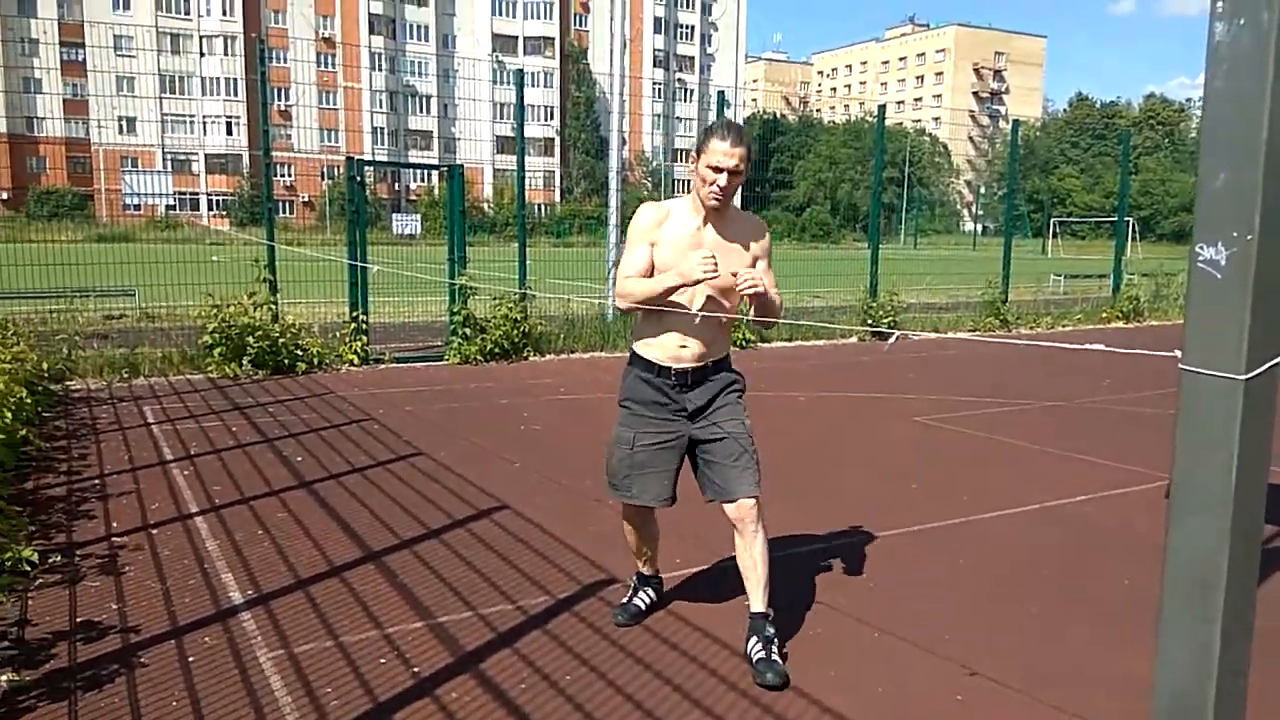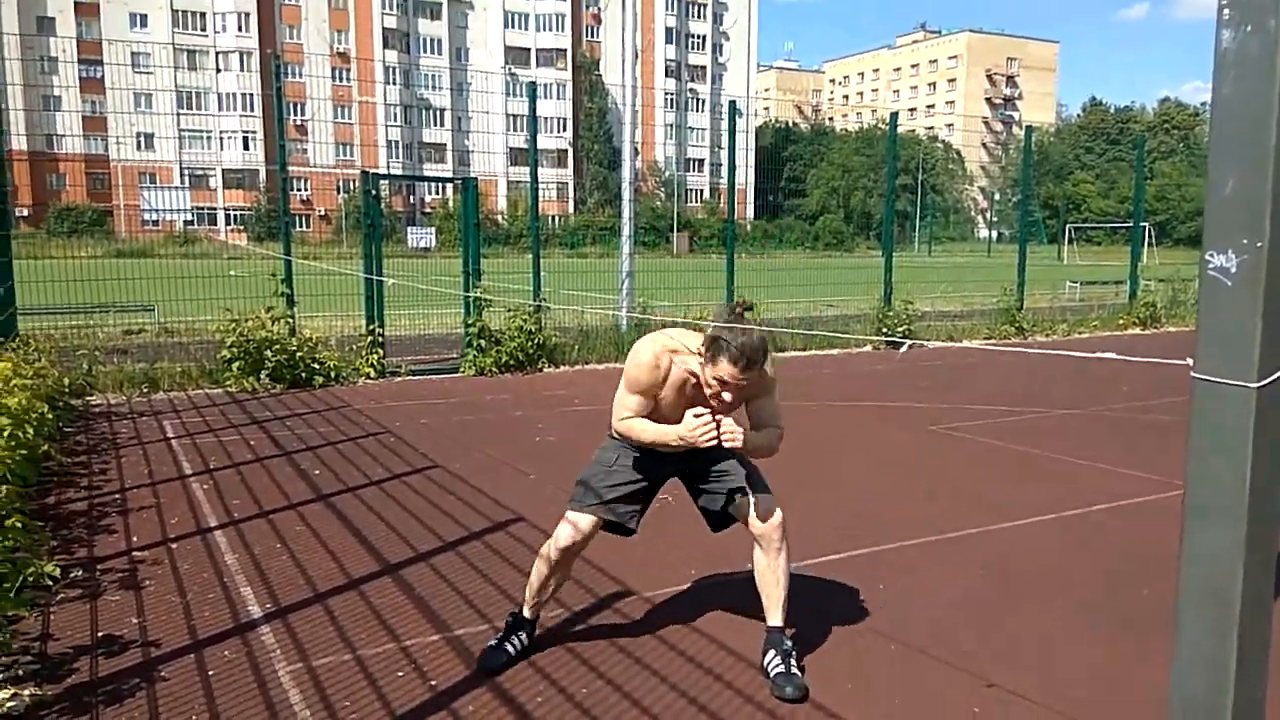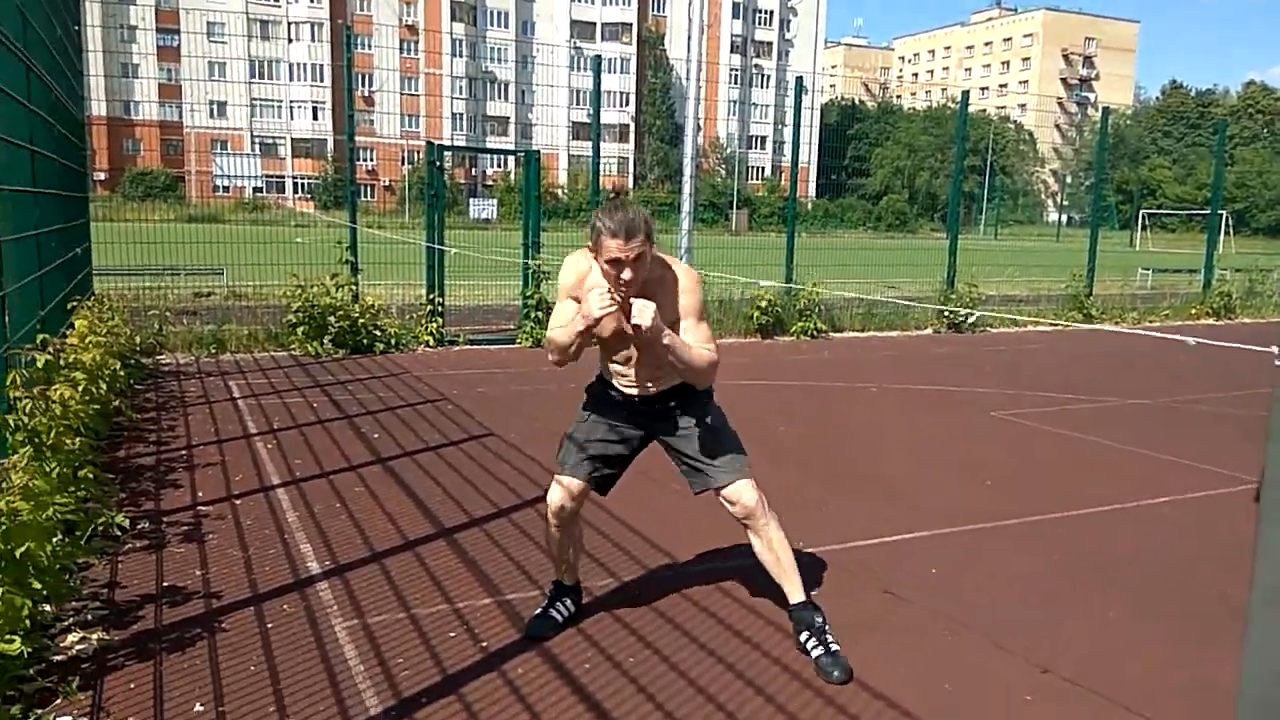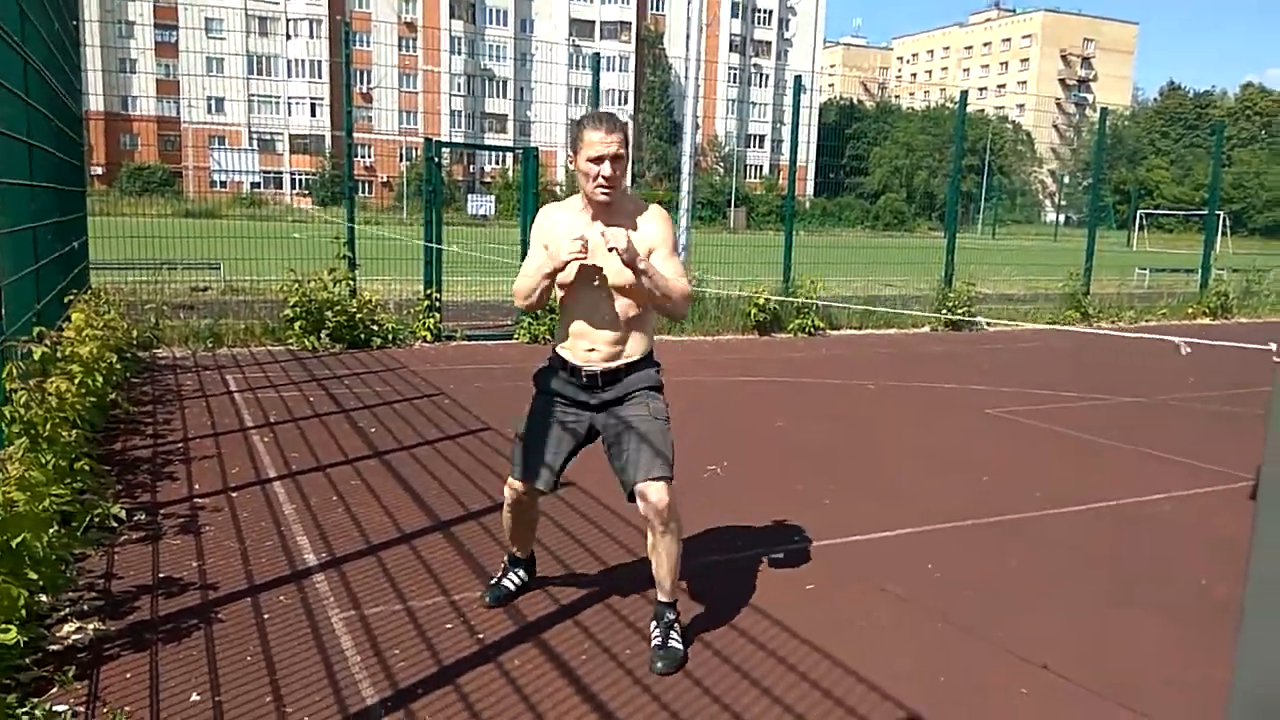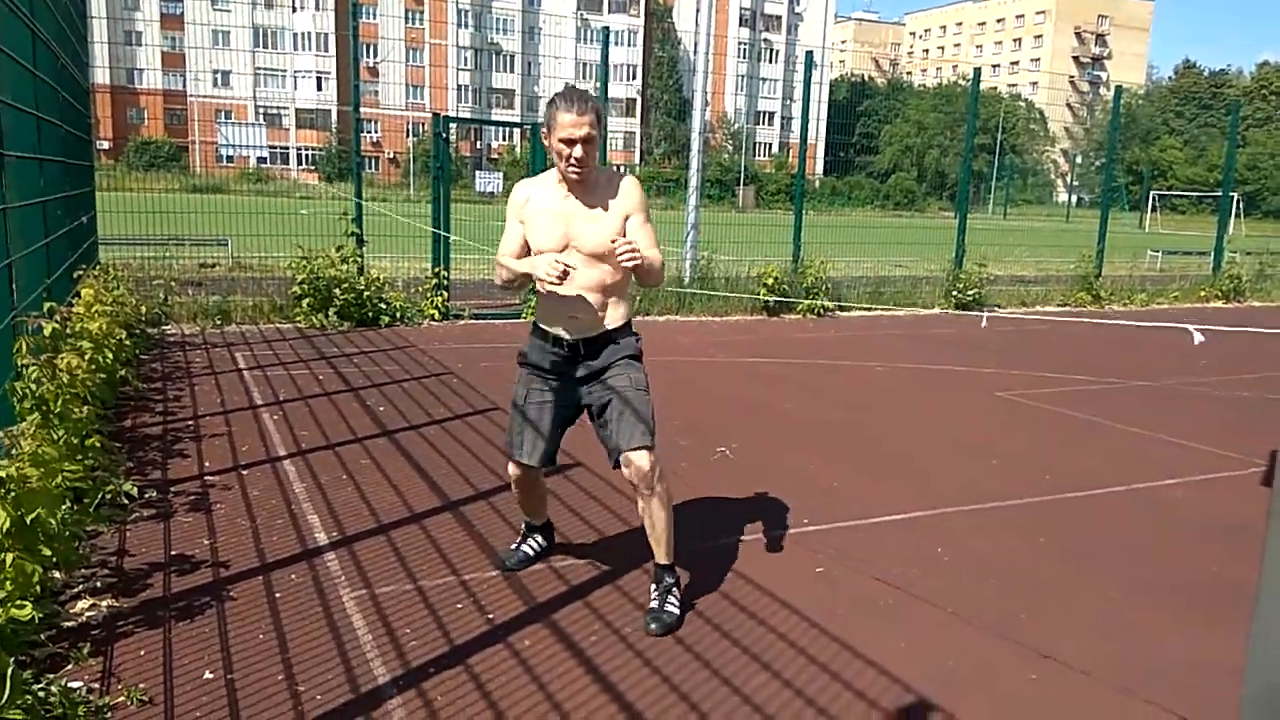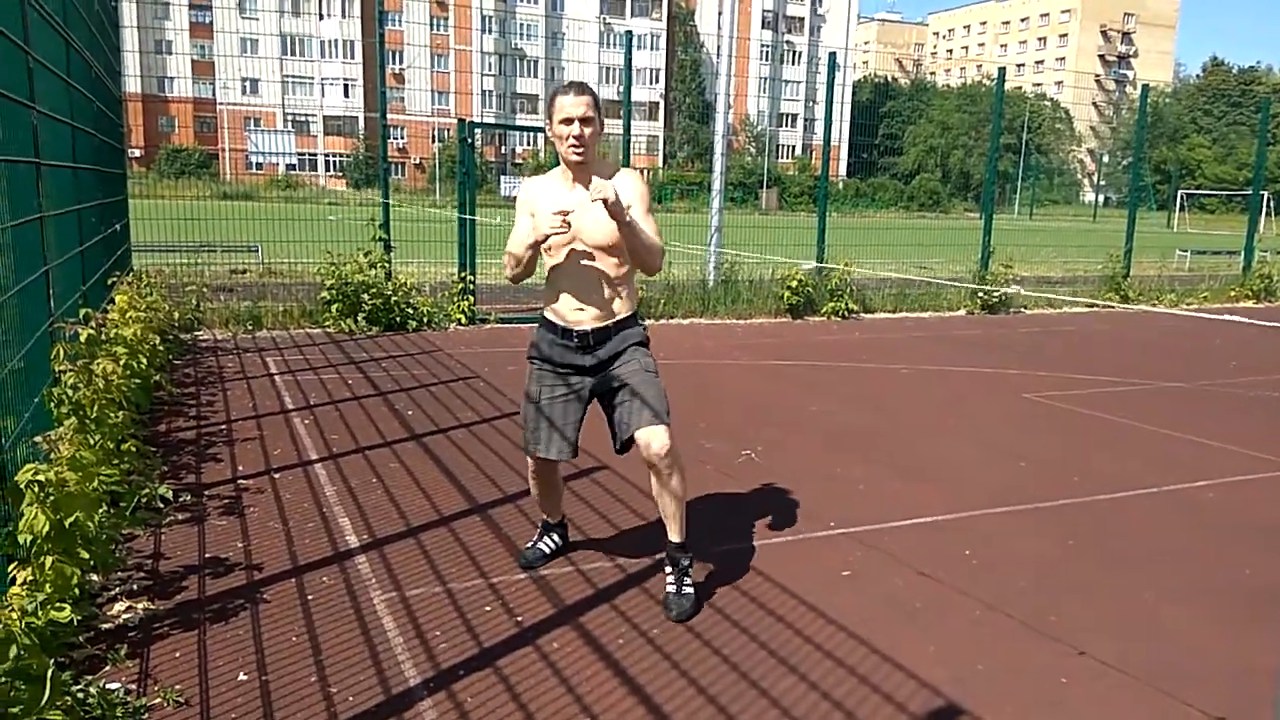
dt=0.4s
person 1, frame 1
left shoulder: (754, 230)
right shoulder: (653, 217)
left elbow: (771, 315)
right elbow: (624, 294)
left wrist: (762, 294)
right wrist: (681, 275)
left hip: (715, 385)
right hip: (650, 383)
left knee: (744, 508)
right knee: (635, 504)
left ankle: (760, 628)
right ankle: (648, 581)
person 1, frame 2
left shoulder: (755, 372)
right shoulder: (652, 355)
left elbow: (771, 439)
right elbow: (622, 424)
left wrist: (747, 439)
right wrist: (681, 435)
left hip: (709, 447)
right hip: (642, 444)
left knee: (770, 522)
right knee: (569, 534)
left ankle: (777, 643)
right ankle: (523, 623)
person 1, frame 3
left shoulder: (681, 279)
right shoulder: (577, 271)
left elbow: (707, 367)
right elbow: (555, 352)
left wrist: (660, 335)
right wrist: (584, 322)
left hip: (683, 397)
right hip: (615, 400)
left knee: (748, 502)
right knee: (561, 500)
left ankle: (806, 616)
right ankle: (566, 594)
person 1, frame 4
left shoulder: (652, 220)
right shoulder: (552, 219)
left elbow: (679, 306)
right elbow: (523, 300)
left wrist: (637, 266)
right wrist: (553, 263)
left hip: (632, 384)
right hip: (566, 380)
left knee: (657, 501)
right knee: (520, 490)
left ankle: (666, 615)
right ankle: (520, 563)
person 1, frame 5
left shoulder: (626, 190)
right shoulder: (526, 194)
left elbow: (655, 273)
right elbow: (502, 271)
left wrist: (640, 262)
right wrist: (530, 269)
left hip: (613, 351)
right hip: (548, 352)
left knee: (641, 468)
right knee: (521, 468)
left ankle: (665, 579)
right ankle: (538, 531)
person 1, frame 6
left shoulder: (627, 183)
right shoulder: (533, 191)
left elbow: (652, 263)
right elbow: (512, 271)
left wrist: (623, 219)
right wrist: (535, 237)
left hip: (621, 340)
right hip: (558, 344)
left knee: (659, 447)
right knee: (541, 458)
left ankle: (678, 560)
right ankle: (555, 529)
